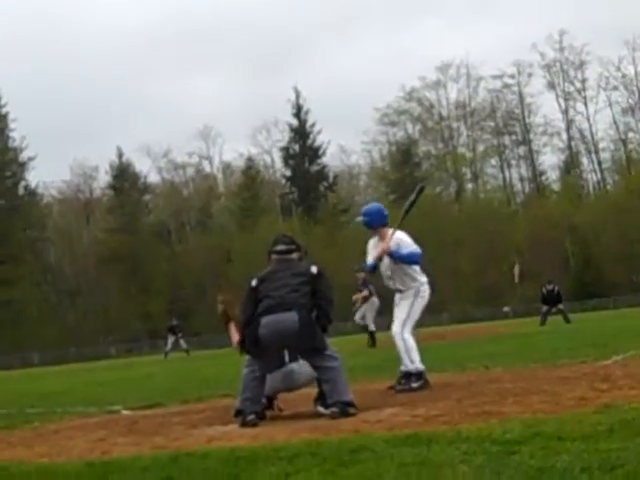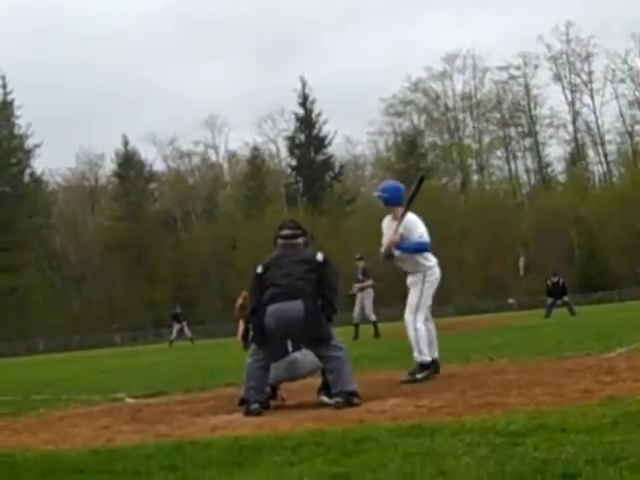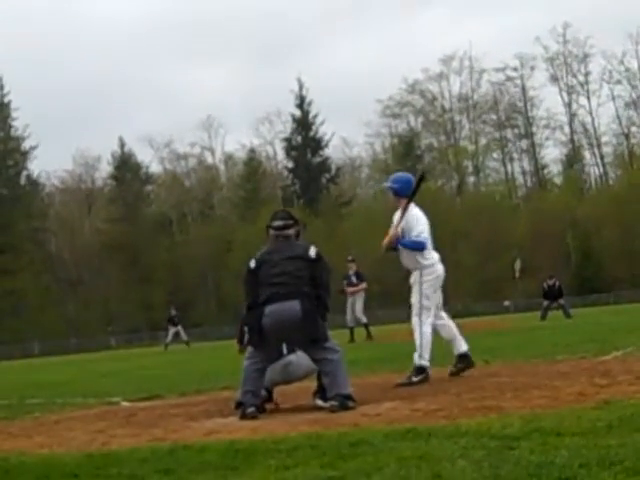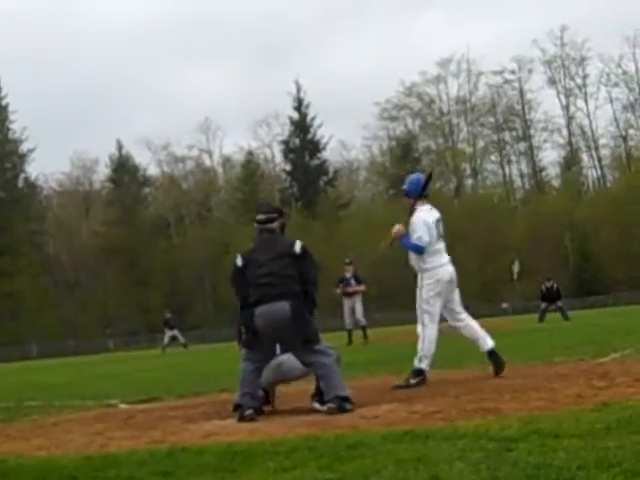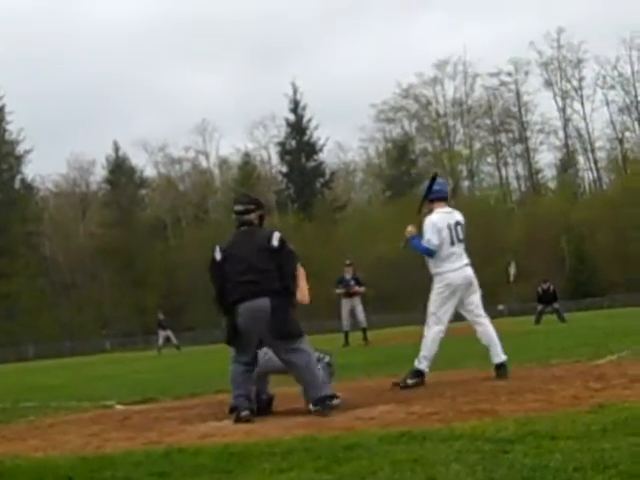
dt=0.2s
person 1, frame 1
left shoulder: (260, 278)
right shoulder: (311, 270)
left elbow: (248, 314)
right elbow: (324, 302)
left wrist: (248, 342)
right wrist: (320, 329)
left hip: (265, 325)
right hip: (298, 321)
left knee: (254, 367)
right knee: (328, 360)
left ankle: (248, 412)
right ankle: (340, 404)
person 1, frame 2
left shoulder: (266, 264)
right shoulder: (317, 257)
left elbow: (255, 299)
right elbow: (329, 290)
left wrist: (254, 328)
right wrist: (325, 318)
left hip: (271, 313)
right hip: (303, 310)
left knee: (258, 356)
right knee: (333, 350)
left ankle: (253, 401)
right ankle: (344, 394)
person 1, frame 3
left shoulder: (258, 258)
right shoulder: (309, 251)
left elbow: (251, 295)
right elbow: (322, 287)
left wrist: (250, 325)
right wrist: (319, 316)
left hip: (267, 312)
right hip: (300, 309)
left knee: (255, 359)
right knee: (328, 352)
left ankle: (248, 404)
right ankle: (340, 397)
person 1, frame 4
left shoulder: (244, 256)
right shoulder: (296, 246)
left elbow: (241, 292)
right elbow: (310, 281)
left wrist: (248, 319)
right wrist: (309, 311)
left hip: (259, 313)
right hip: (290, 309)
left knee: (251, 360)
right knee: (318, 355)
left ankle: (246, 406)
right ankle: (337, 399)
person 1, frame 5
left shoulder: (222, 249)
right shoulder: (274, 238)
left elbow: (219, 286)
right elbow: (289, 274)
left wrist: (229, 313)
right wrist: (289, 303)
left hip: (242, 309)
right hip: (272, 305)
left knee: (242, 360)
right knee: (296, 352)
left ankle: (241, 407)
right ankle: (321, 398)
person 2, frame 1
left shoulder: (399, 238)
right shoulder: (373, 243)
left elbow: (416, 257)
right elbow: (370, 268)
left wrist: (391, 253)
right wrist: (377, 258)
left hip: (416, 290)
right hip: (401, 292)
left knee: (401, 330)
right knee: (399, 332)
left ankle: (419, 376)
right ankle: (408, 372)
person 2, frame 2
left shoulder: (411, 221)
right shoulder: (387, 222)
left elbow: (424, 245)
right elbow: (387, 252)
left wrist: (399, 244)
right wrist: (387, 249)
left hip: (426, 273)
right hip: (415, 274)
left knee: (413, 317)
right knee: (422, 317)
left ankle: (425, 366)
right ankle: (431, 360)
person 2, frame 3
left shoulder: (414, 215)
right shoulder: (399, 214)
left elbow: (421, 244)
right elbow: (401, 245)
left wrist: (397, 240)
right wrist: (390, 242)
left hip: (427, 271)
right hip: (425, 270)
left knee: (421, 319)
right knee: (437, 315)
left ankle: (421, 369)
right ankle: (462, 355)
person 2, frame 4
left shoulder: (419, 217)
right shoulder: (432, 212)
left elbow: (419, 248)
left wrist: (401, 236)
right wrist: (403, 235)
left hip: (431, 274)
right hip: (445, 270)
left knee: (427, 322)
right knee: (458, 316)
left ankle: (420, 371)
right ankle: (491, 352)
person 2, frame 5
left shoulder: (432, 220)
right shoulder: (458, 215)
left elbow: (429, 250)
left wrist: (412, 238)
left hip: (446, 278)
right hip: (465, 272)
left knee: (434, 325)
right knee: (479, 319)
left ankle: (419, 372)
right ankle: (500, 364)
